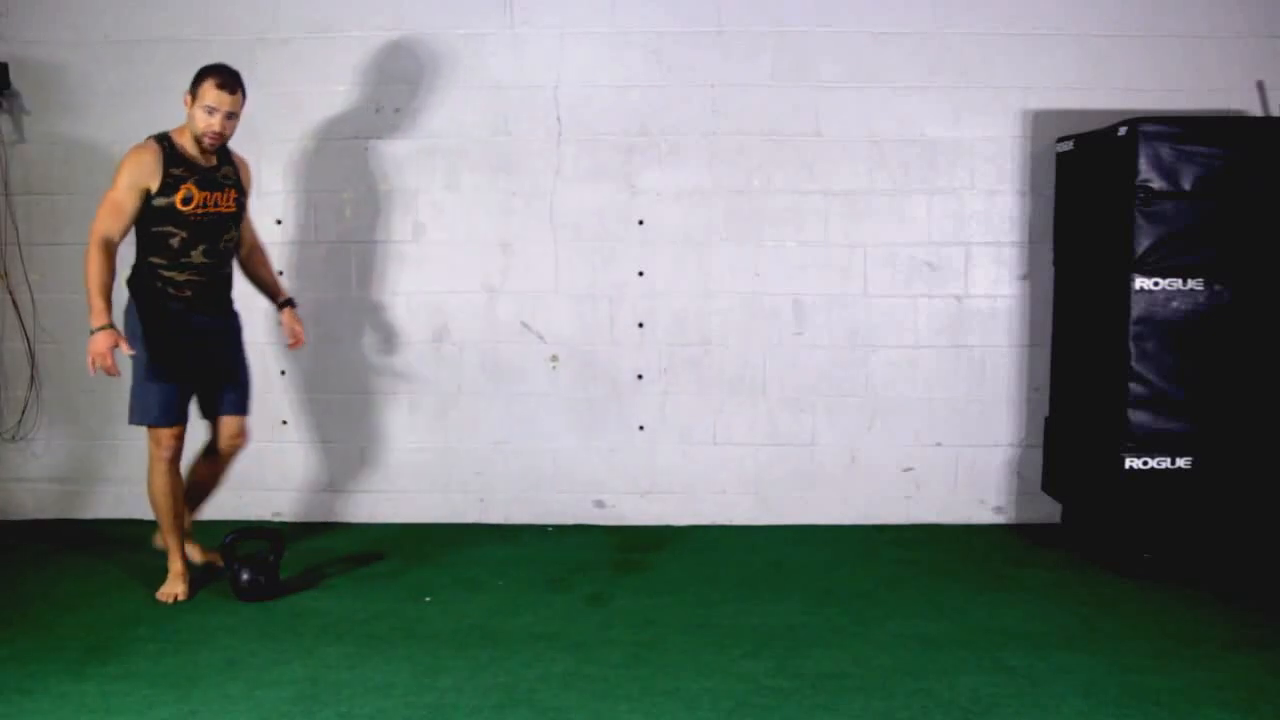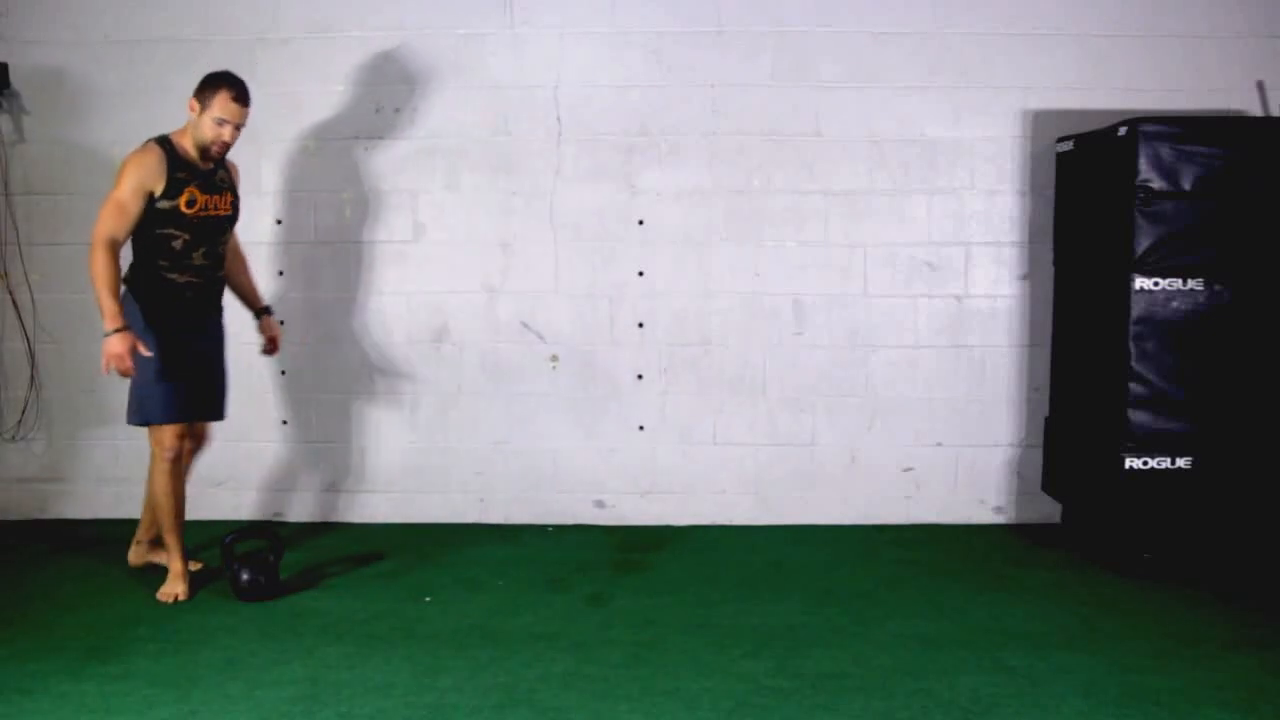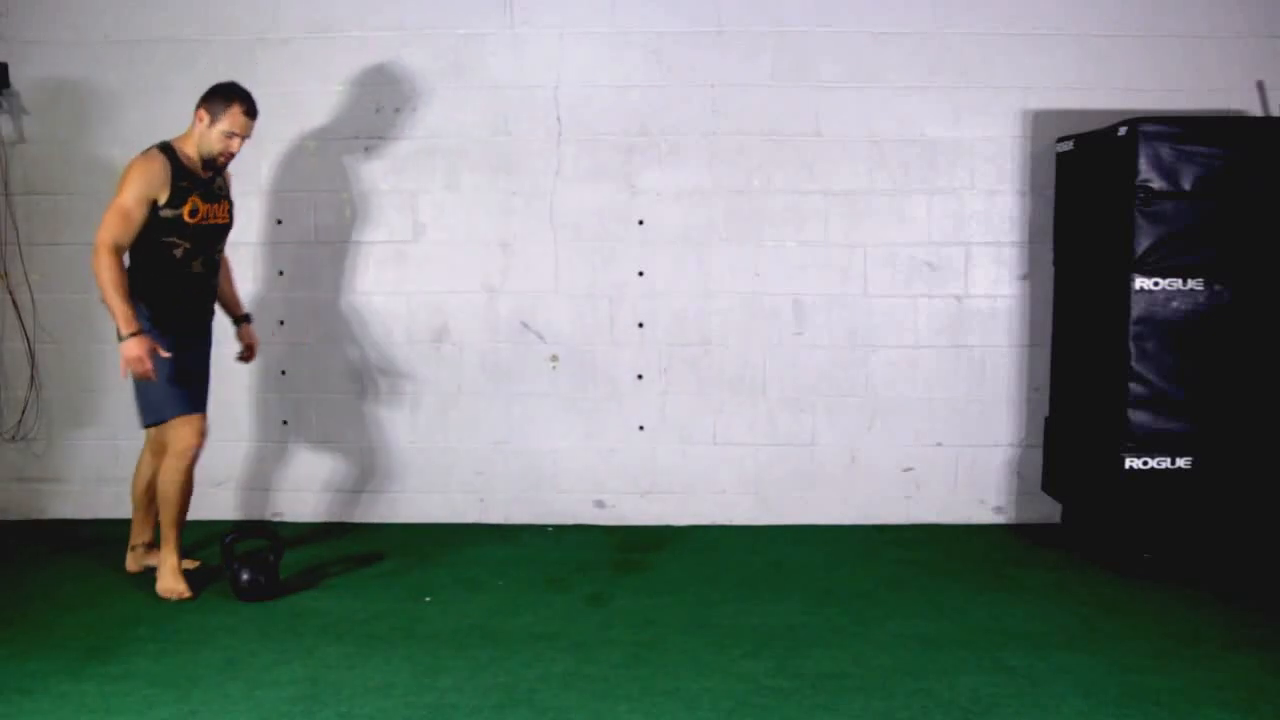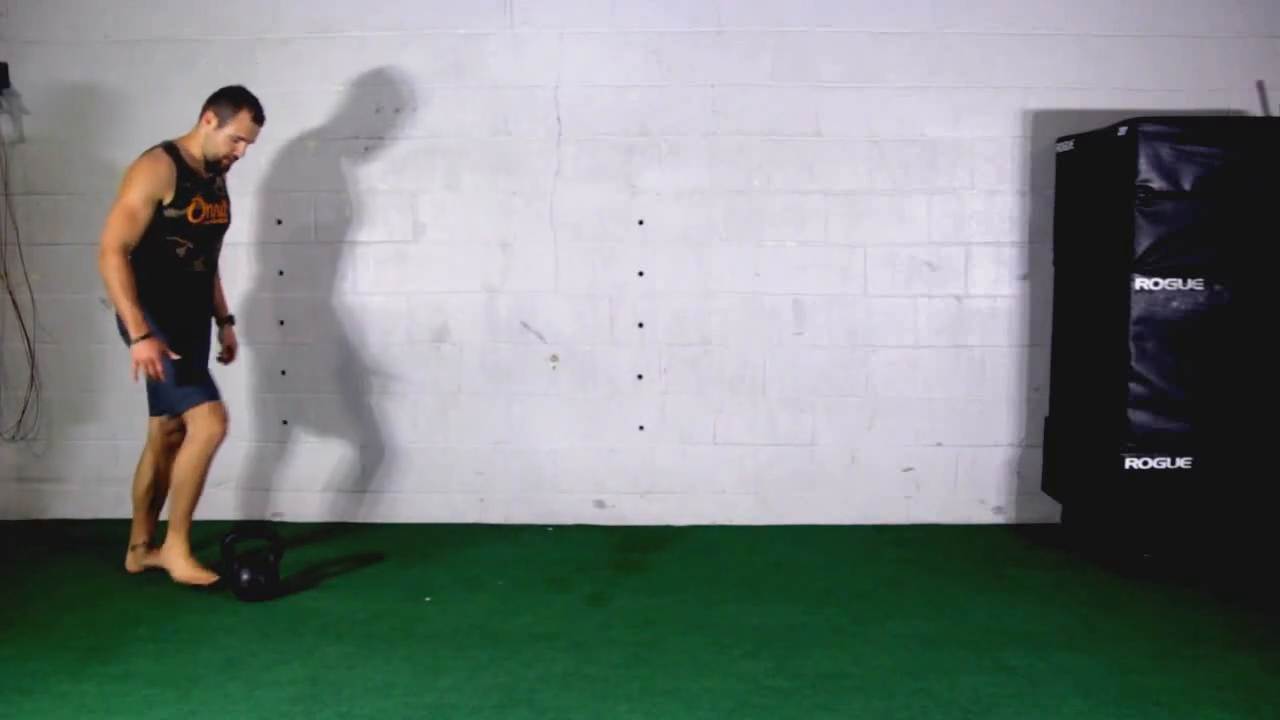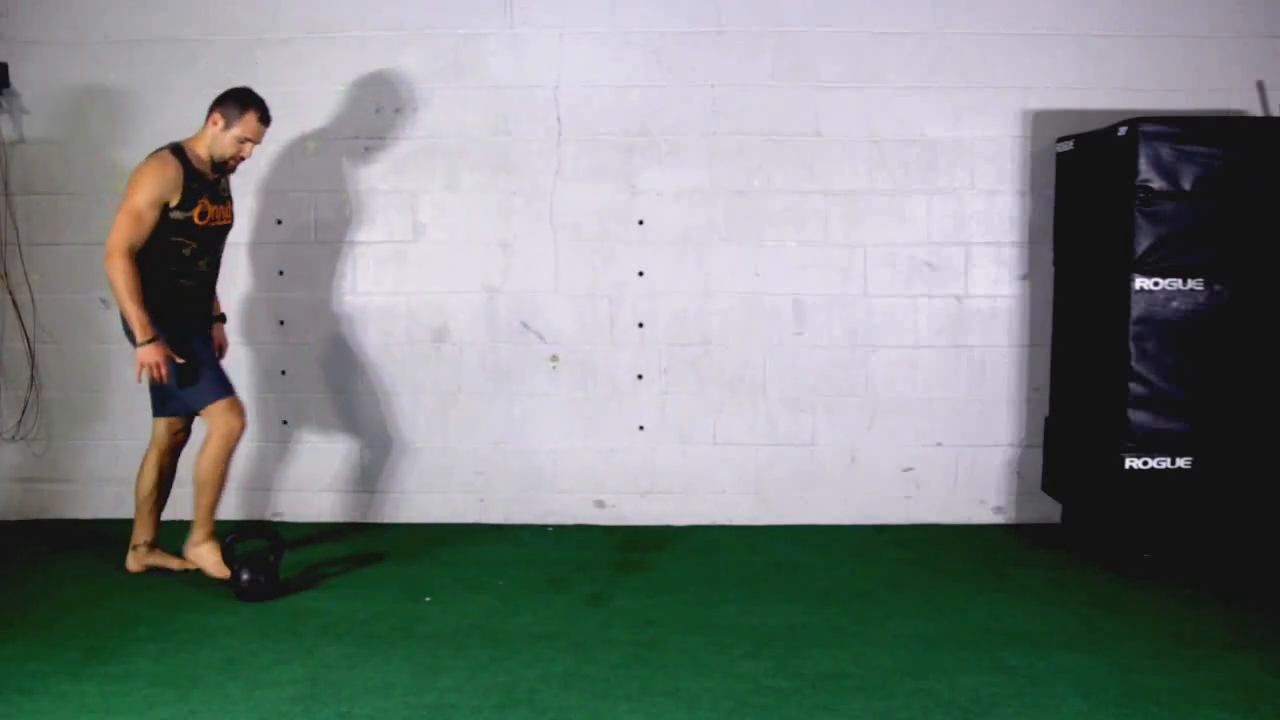
dt=0.1s
person 1, frame 1
left shoulder: (235, 167)
right shoulder: (147, 161)
right elbow: (101, 242)
left wrist: (283, 302)
right wrist: (101, 323)
left hip: (219, 317)
right hip: (160, 320)
left knee: (231, 436)
right knee: (167, 445)
left ankle: (180, 529)
right ankle: (176, 564)
person 1, frame 2
left shoulder: (226, 173)
right shoulder: (149, 163)
right elbow: (104, 244)
left wrist: (260, 311)
right wrist: (116, 327)
left hip: (206, 319)
right hip: (157, 320)
left knee: (190, 439)
right knee: (168, 444)
left ankle: (147, 540)
right ankle: (176, 564)
person 1, frame 3
left shoulder: (219, 178)
right shoulder: (152, 170)
right elbow: (106, 252)
left wrist: (240, 318)
right wrist: (131, 332)
left hip: (193, 322)
right hip: (153, 323)
left knee: (167, 438)
right knee: (185, 436)
left ankle: (142, 546)
right ankle: (169, 559)
person 1, frame 4
left shoulder: (216, 178)
right shoulder: (156, 170)
right elbow: (113, 252)
left wrist: (223, 319)
right wrist: (140, 334)
left hip: (191, 321)
right hip: (157, 322)
left knee: (168, 433)
right knee: (210, 423)
left ankle: (141, 547)
right ankle: (177, 544)
person 1, frame 5
left shoulder: (219, 178)
right shoulder: (163, 171)
right elbow: (118, 254)
left wrist: (217, 318)
right wrist: (146, 336)
left hip: (191, 318)
right hip: (164, 320)
left knee: (172, 432)
right knee: (228, 419)
left ankle: (143, 547)
right ankle: (201, 542)
